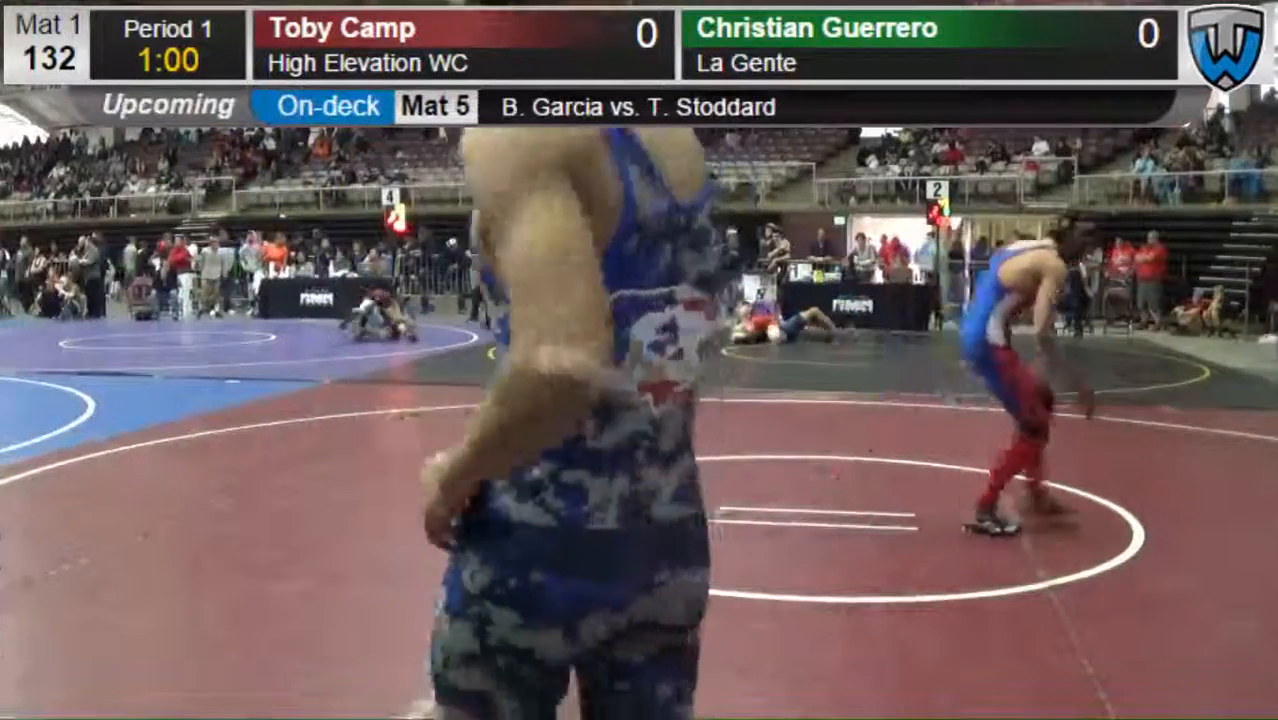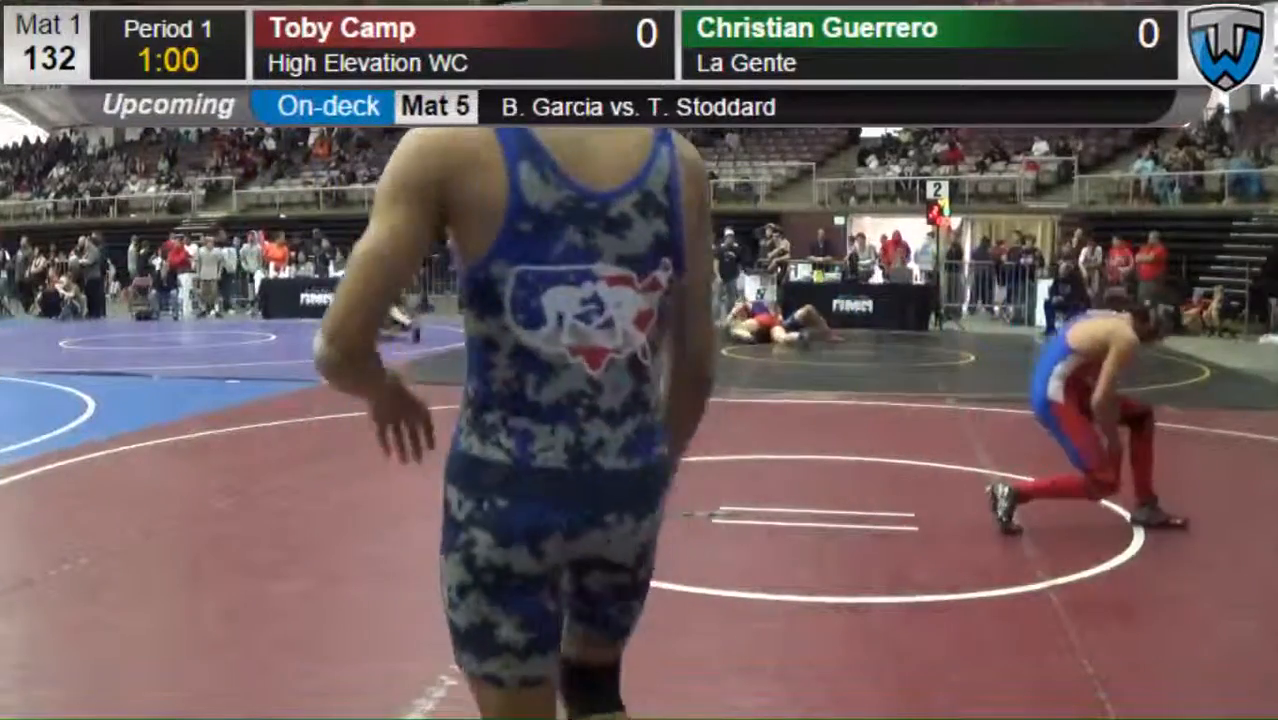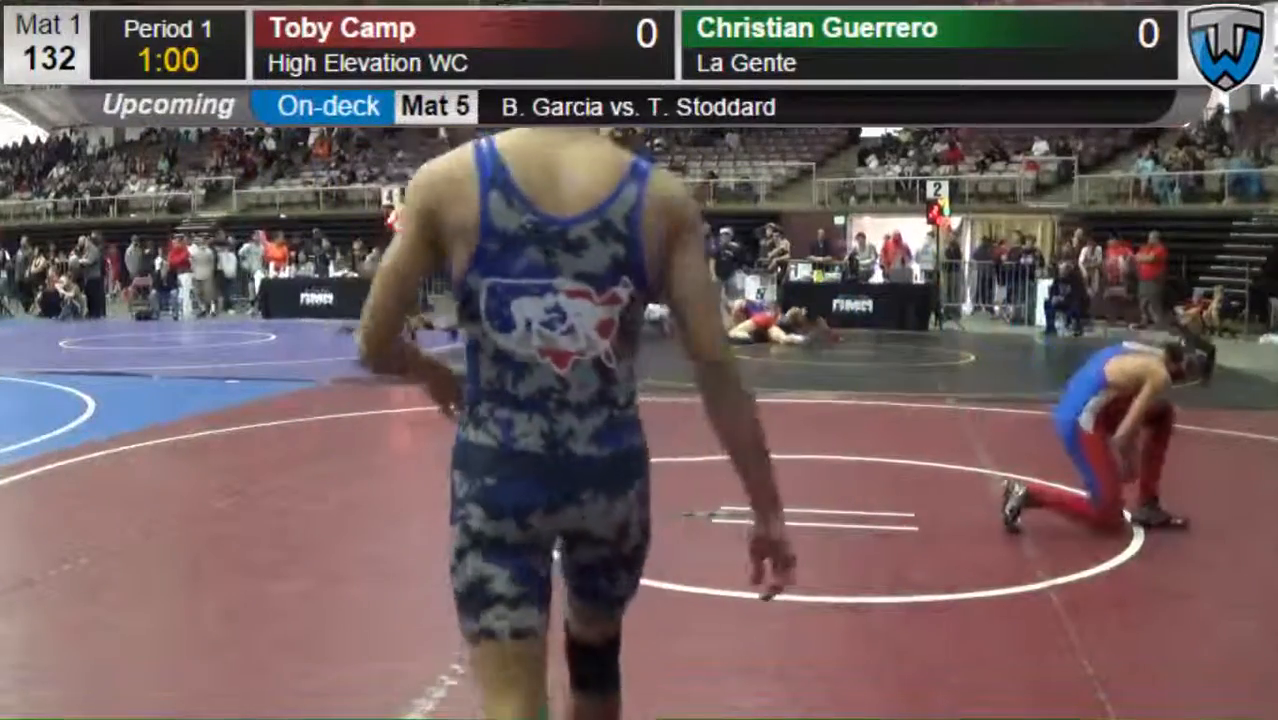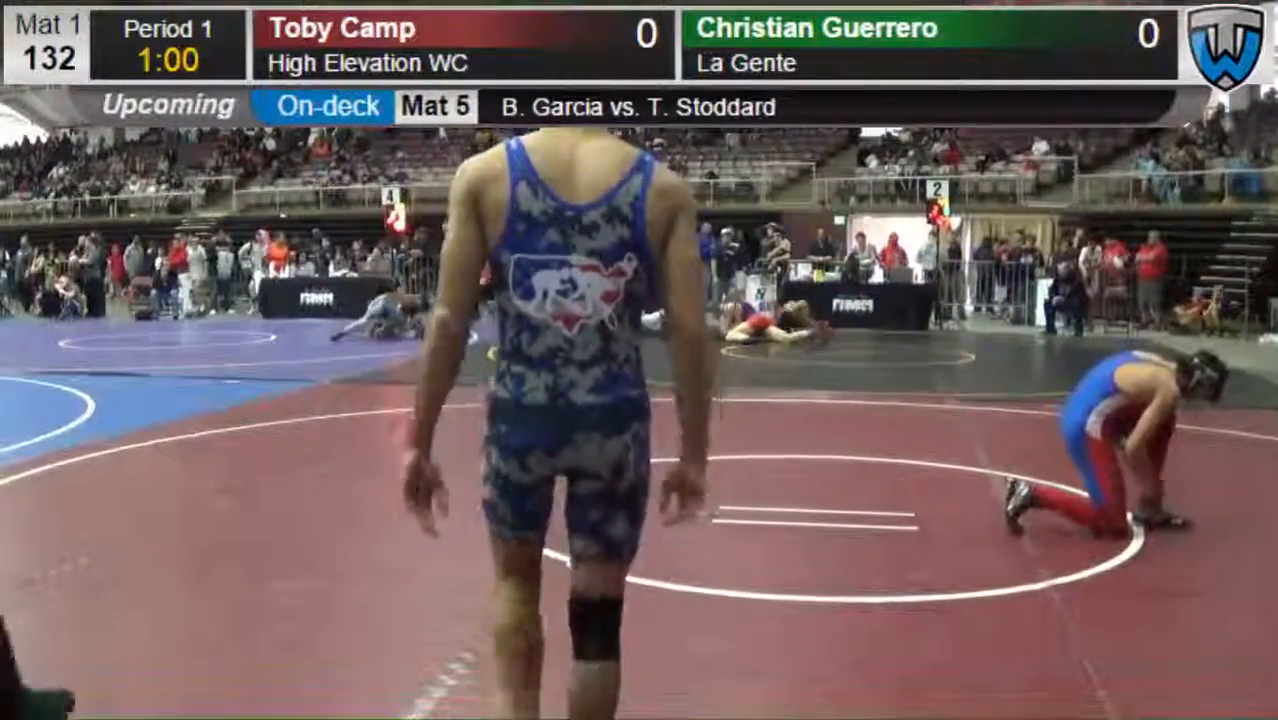
dt=0.3s
person 1, frame 1
left shoulder: (515, 136)
right shoulder: (685, 152)
left elbow: (561, 370)
left wrist: (457, 470)
left hip: (531, 548)
right hip: (670, 548)
person 1, frame 2
left shoulder: (447, 145)
right shoulder: (680, 161)
left elbow: (338, 347)
right elbow: (696, 366)
left wrist: (381, 387)
left hip: (503, 490)
right hip: (630, 487)
person 1, frame 3
left shoulder: (446, 183)
right shoulder: (662, 198)
left elbow: (376, 346)
right elbow: (716, 367)
left wrist: (438, 379)
right wrist: (769, 512)
left hip: (497, 472)
right hip: (609, 473)
right knee: (595, 655)
person 1, frame 4
left shoulder: (483, 175)
right shoulder: (664, 188)
left elbow: (448, 320)
right elbow: (690, 334)
left wrist: (419, 444)
right wrist: (694, 458)
left hip: (520, 416)
right hip: (615, 420)
left knee: (515, 580)
right knee: (597, 615)
person 2, frame 1
left shoulder: (1029, 248)
right shoulder: (1055, 266)
right elbow: (1042, 332)
right wrist: (1075, 380)
left hip: (980, 335)
right hip: (987, 342)
left knee: (1041, 402)
right knee: (1035, 428)
left ankle: (1036, 494)
right ankle: (984, 511)
person 2, frame 2
left shoulder: (1114, 320)
right shoulder: (1126, 339)
right elbow: (1099, 401)
right wrist: (1113, 444)
right hip: (1053, 395)
left knee: (1142, 416)
right knee: (1103, 482)
left ankle: (1146, 507)
right ankle: (1011, 493)
person 2, frame 3
left shoulder: (1150, 354)
right shoulder: (1159, 376)
right elbow: (1121, 437)
right wrist: (1130, 467)
left hip: (1077, 412)
right hip: (1080, 424)
left knee: (1163, 414)
right knee: (1111, 520)
left ankle: (1147, 507)
right ankle: (1028, 495)
person 2, frame 4
left shoulder: (1160, 365)
right shoulder: (1170, 389)
right elbow: (1134, 447)
right wrist: (1149, 483)
left hip: (1082, 415)
right hip: (1086, 428)
left knee: (1164, 423)
right knee: (1115, 526)
left ankle: (1149, 508)
right ankle: (1032, 495)
